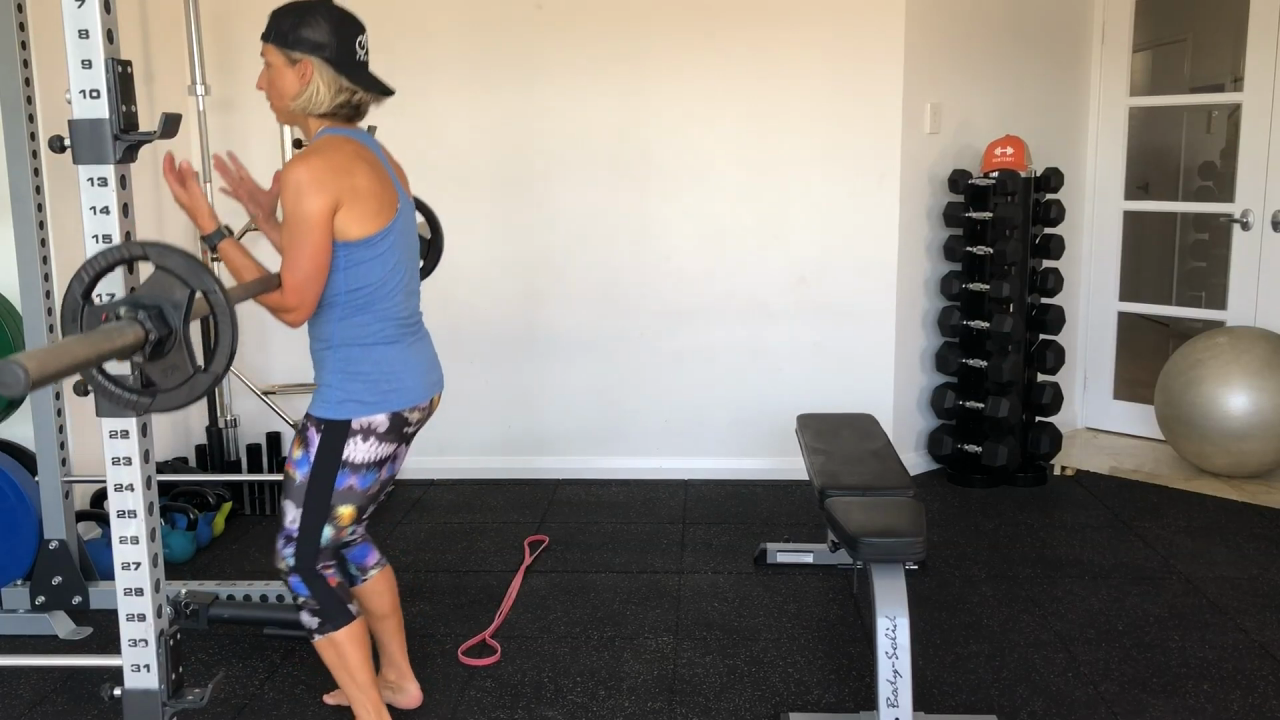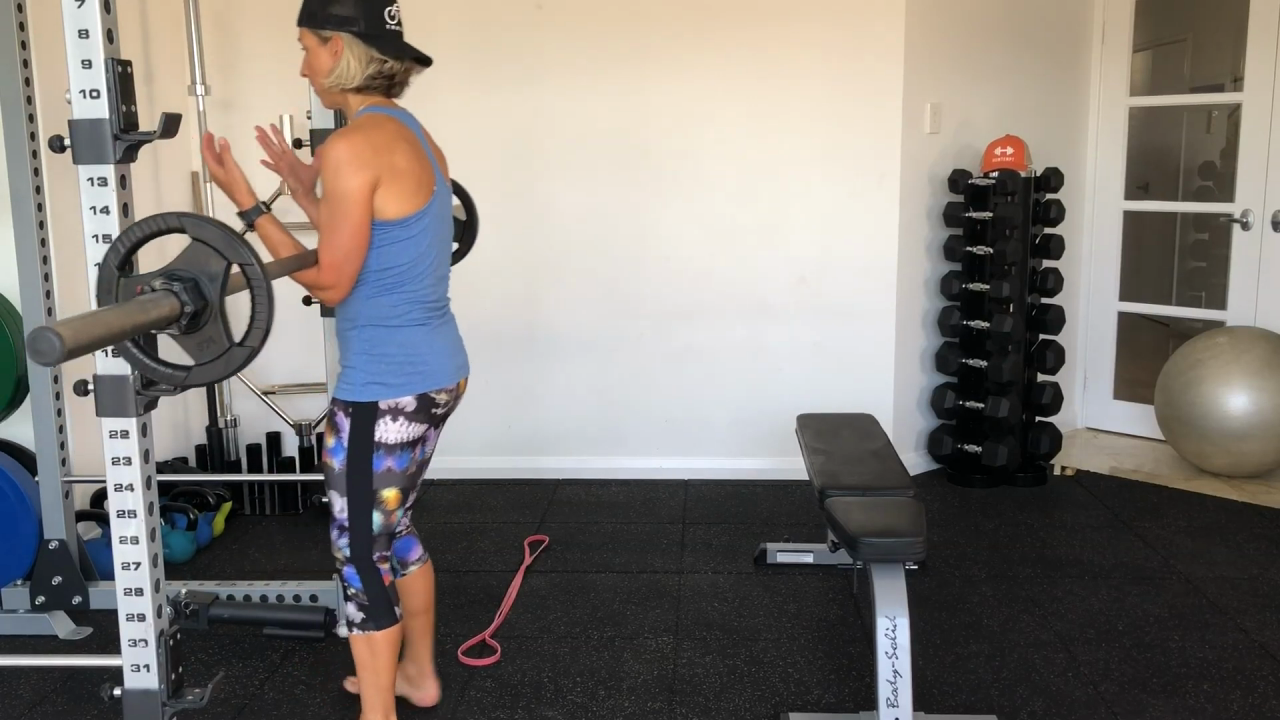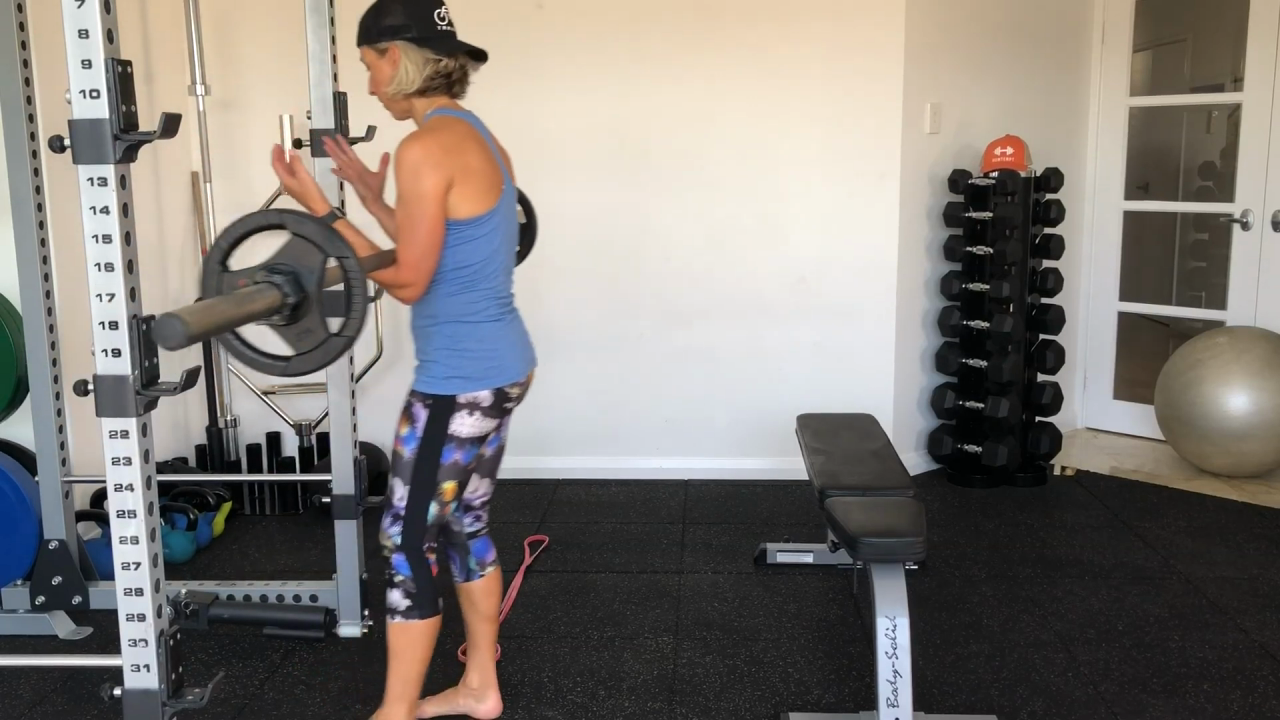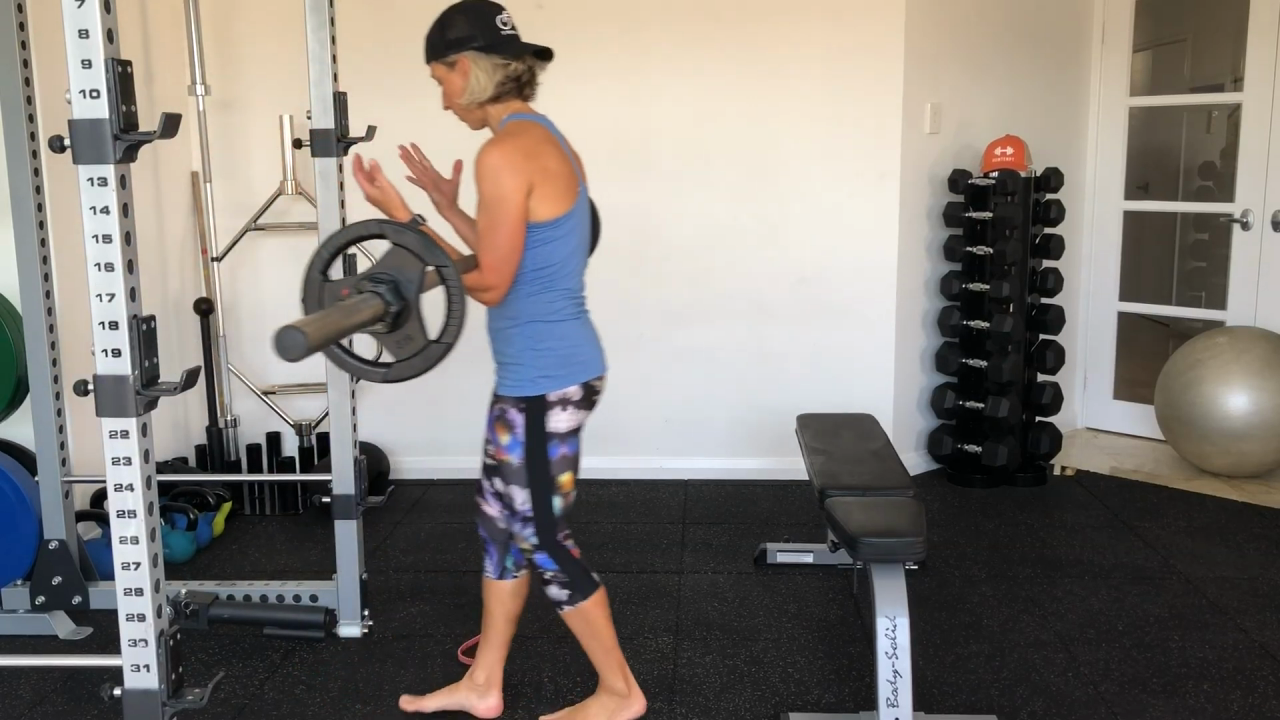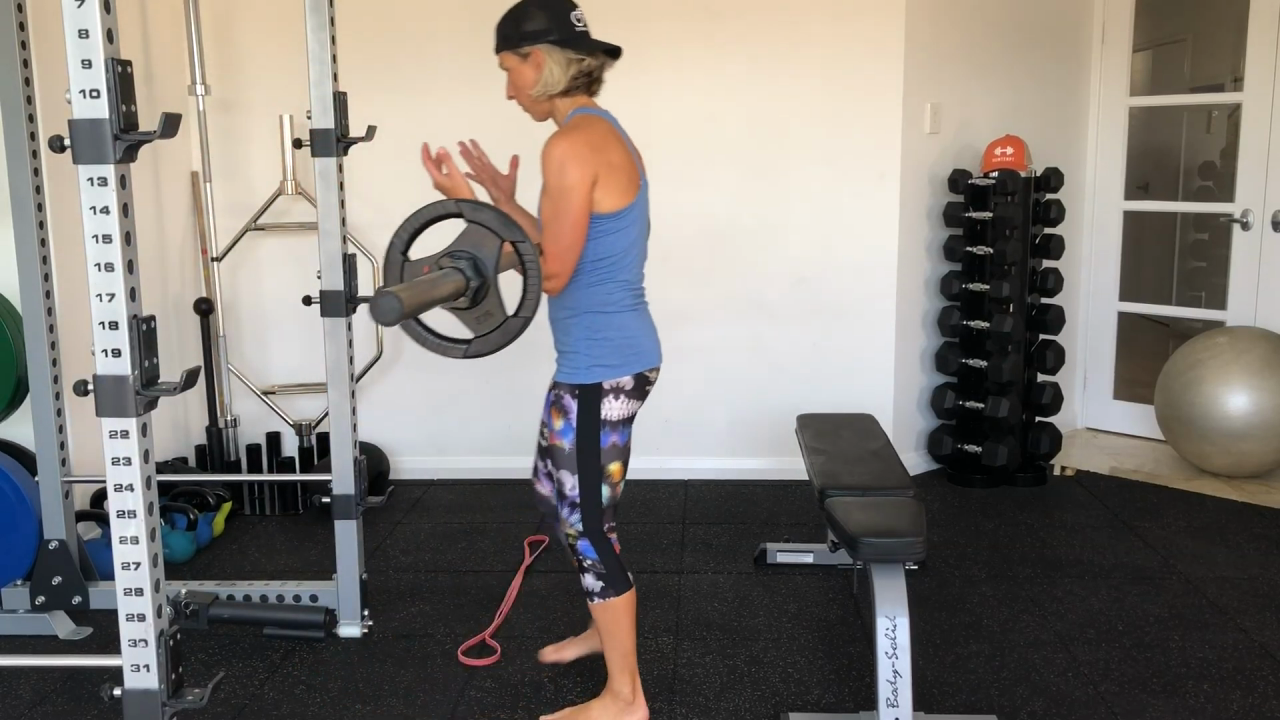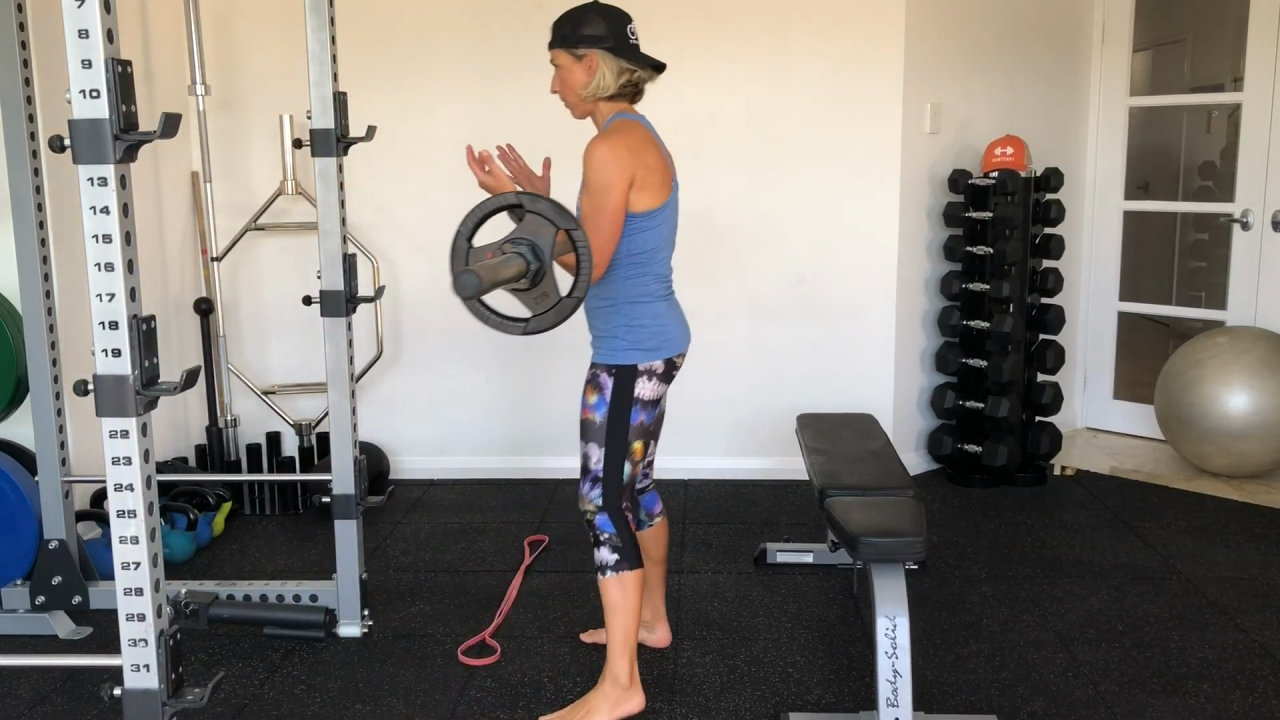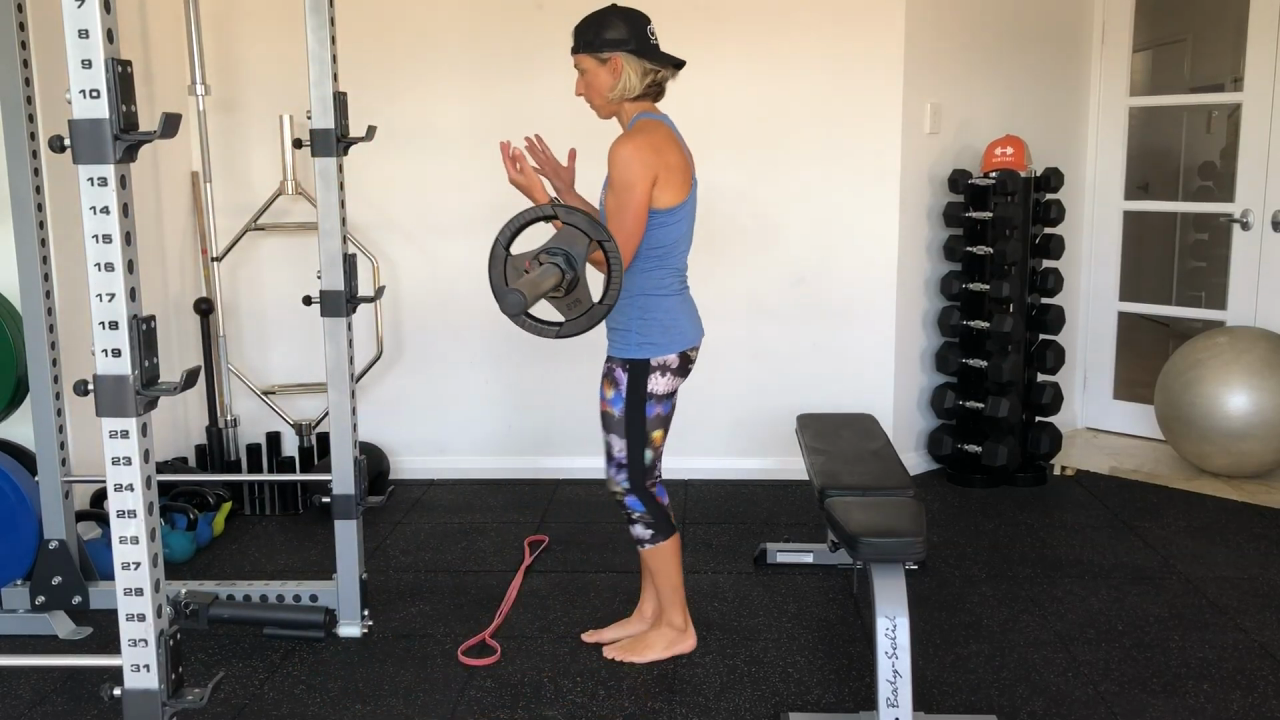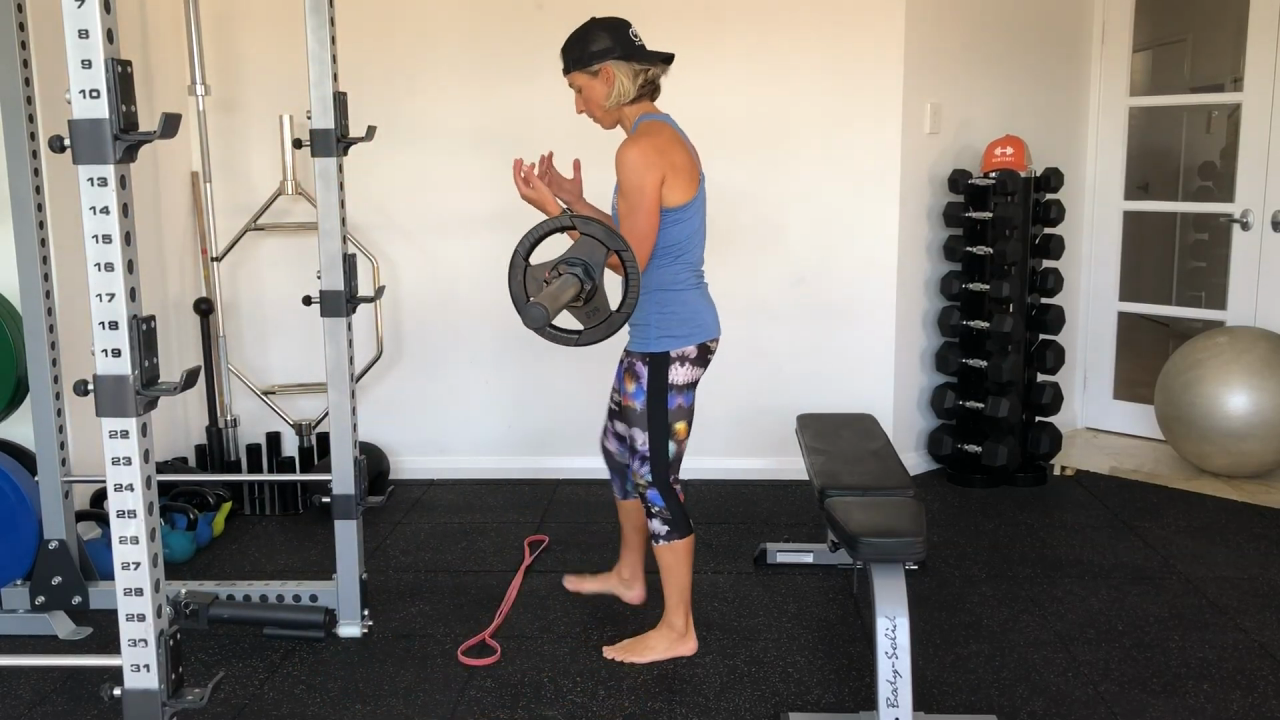
dt=0.4s
person 1, frame 1
left shoulder: (312, 170)
right shoulder: (371, 156)
left elbow: (294, 305)
left wrist: (209, 226)
right wrist: (267, 218)
left hip: (362, 400)
right hip: (410, 384)
left knee: (303, 560)
right knee: (339, 535)
person 1, frame 2
left shoulder: (353, 147)
right shoulder: (411, 136)
left elbow: (331, 281)
left wrist: (244, 201)
right wrist: (305, 192)
left hip: (384, 385)
right hip: (436, 369)
left knee: (361, 553)
right knee: (391, 529)
person 1, frame 3
left shoulder: (426, 148)
right shoulder: (474, 136)
left elbow: (409, 280)
left wrist: (321, 208)
right wrist: (372, 198)
left hip: (460, 378)
right hip: (498, 364)
left knee: (406, 543)
right knee: (462, 526)
person 1, frame 4
left shoulder: (506, 153)
right shoulder: (545, 140)
left elbow: (490, 283)
left wrist: (401, 217)
right wrist: (446, 205)
left hip: (543, 377)
right hip: (552, 365)
left knee: (539, 539)
right knee: (502, 521)
person 1, frame 5
left shoulder: (571, 145)
right shoulder: (603, 134)
left elbow: (552, 274)
left wrist: (468, 207)
right wrist: (505, 202)
left hip: (601, 364)
right hip: (603, 355)
left knee: (586, 523)
right knee: (556, 487)
right ankle: (608, 628)
person 1, frame 6
left shoulder: (611, 146)
right shoulder: (635, 137)
left elbow: (590, 264)
left wrist: (513, 202)
right wrist: (541, 200)
left hip: (631, 351)
right hip: (645, 342)
left knee: (603, 502)
right knee: (633, 483)
right ankle: (651, 620)
person 1, frame 7
left shoulder: (635, 146)
right shoulder: (657, 136)
left elbow: (614, 258)
left wrist: (540, 198)
right wrist: (568, 192)
left hip: (646, 343)
right hip: (660, 334)
left knee: (631, 484)
right knee: (640, 477)
left ankle: (676, 625)
right ankle: (653, 611)
person 1, frame 8
left shoulder: (641, 149)
right shoulder: (661, 135)
left elbow: (630, 259)
left wrist: (551, 212)
right wrist: (575, 202)
left hip: (669, 337)
right hip: (664, 331)
left knee: (654, 478)
right knee: (622, 447)
left ankle: (677, 629)
right ankle: (629, 574)
